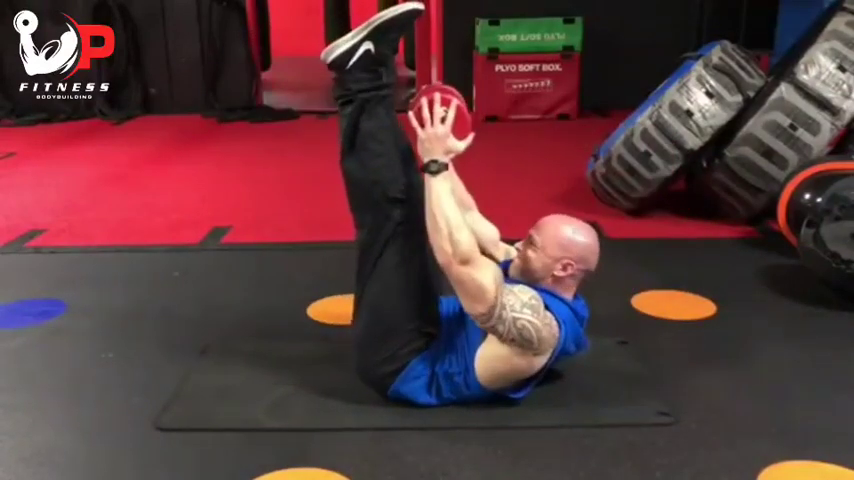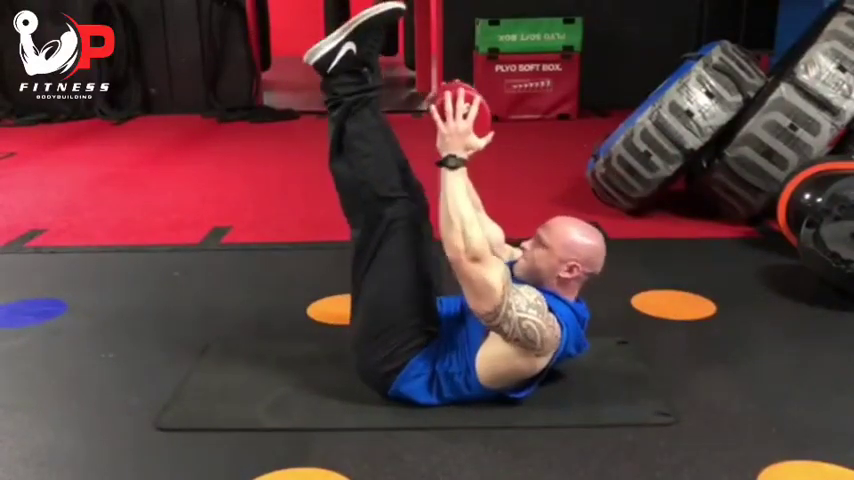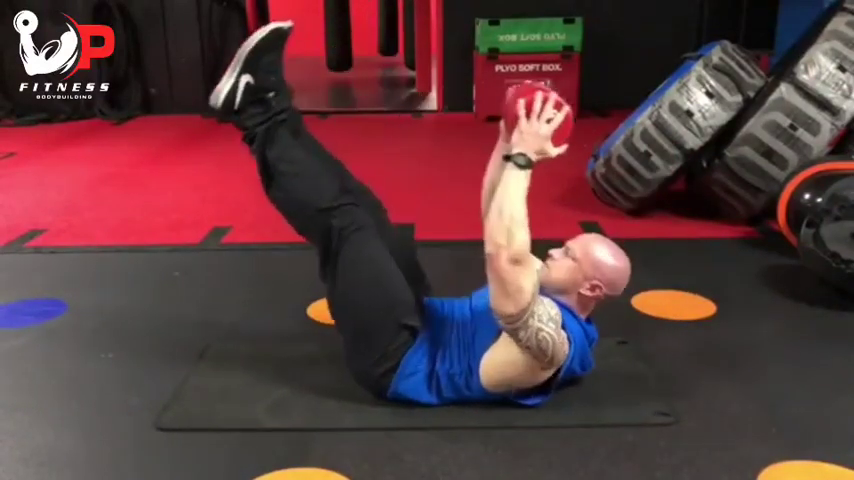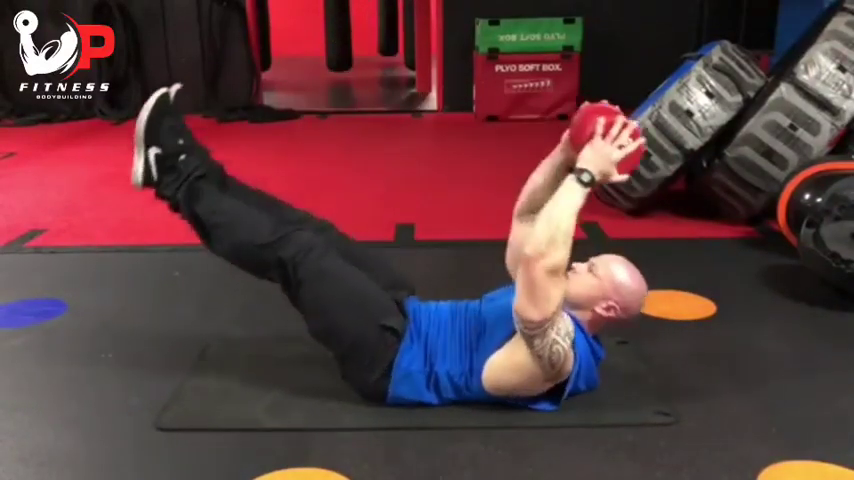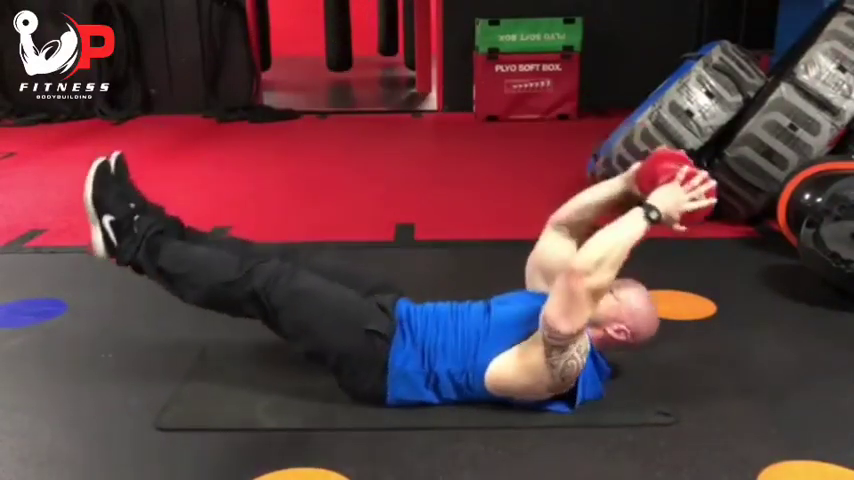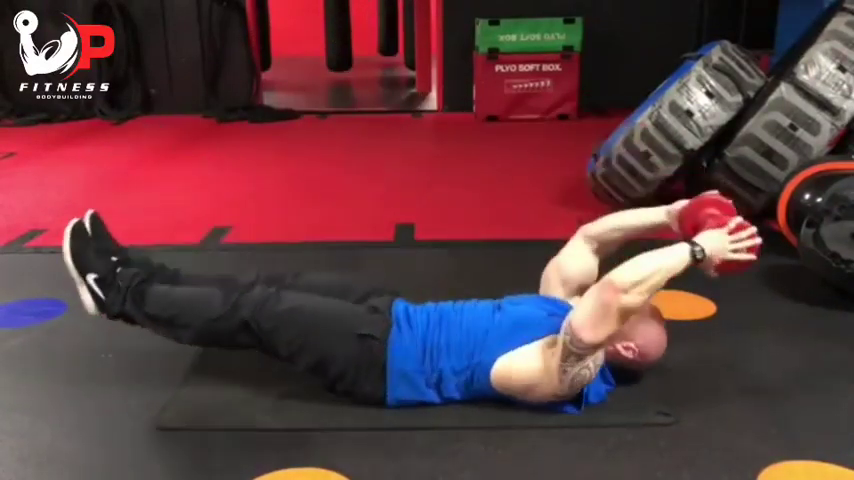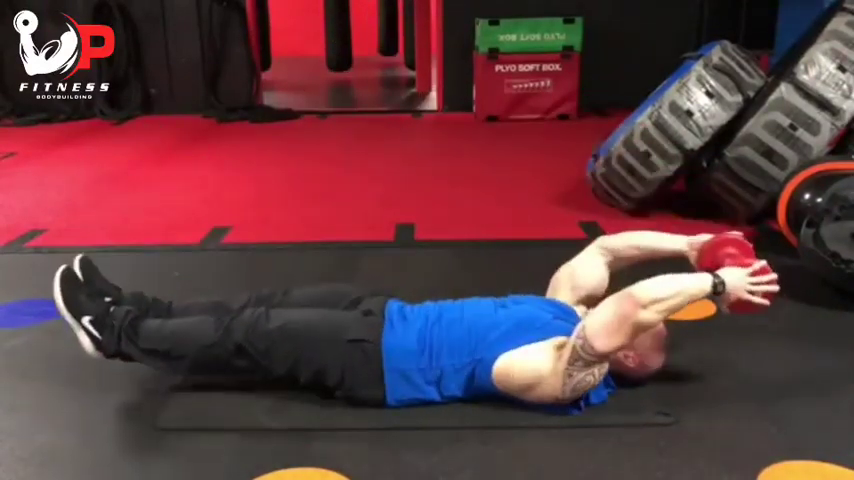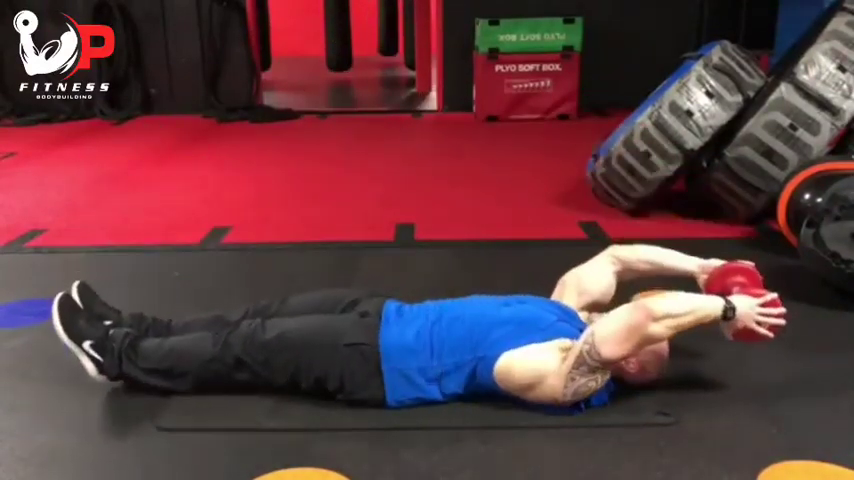
dt=0.4s
person 1, frame 1
left shoulder: (535, 325)
right shoulder: (531, 280)
left elbow: (457, 259)
right elbow: (471, 220)
left wrist: (433, 164)
right wrist: (442, 157)
left hip: (401, 364)
left knee: (397, 215)
right knee: (410, 208)
left ankle: (366, 87)
right ankle: (365, 77)
person 1, frame 2
left shoulder: (539, 325)
right shoulder: (542, 286)
left elbow: (466, 254)
right elbow: (478, 228)
left wrist: (453, 159)
right wrist: (456, 149)
left hip: (401, 362)
right hip: (431, 330)
left knee: (389, 212)
right knee: (404, 205)
left ankle: (350, 89)
person 1, frame 3
left shoulder: (550, 338)
right shoulder: (553, 300)
left elbow: (504, 254)
right elbow: (495, 216)
left wrist: (520, 159)
right wrist: (508, 142)
left hip: (398, 358)
right hip: (422, 325)
left knee: (344, 225)
right knee: (360, 210)
left ankle: (262, 120)
right ankle: (266, 111)
person 1, frame 4
left shoulder: (557, 353)
right shoulder: (550, 310)
left elbow: (542, 260)
right elbow: (527, 219)
left wrist: (584, 176)
right wrist: (567, 154)
left hip: (392, 358)
right hip: (408, 319)
left knee: (297, 254)
right knee: (314, 236)
left ankle: (181, 183)
right ankle: (186, 174)
person 1, frame 5
left shoulder: (566, 364)
right shoulder: (557, 309)
left elbow: (583, 272)
right elbow: (562, 227)
left wrist: (650, 214)
right wrist: (628, 184)
left hip: (388, 359)
right hip: (399, 317)
left knee: (269, 287)
right knee: (285, 264)
left ankle: (136, 243)
right ankle: (150, 232)
person 1, frame 6
left shoulder: (569, 372)
right shoulder: (563, 308)
left elbow: (615, 287)
right elbow: (590, 238)
left wrist: (694, 251)
right wrist: (672, 216)
left hip: (386, 359)
right hip: (395, 317)
left knee: (259, 315)
right knee: (273, 289)
left ankle: (124, 294)
right ankle: (134, 279)
person 1, frame 7
left shoulder: (572, 375)
right shoulder: (568, 311)
left elbow: (634, 301)
right elbow: (607, 247)
left wrist: (714, 282)
right wrist: (694, 245)
left hip: (384, 363)
right hip: (390, 317)
left knee: (252, 339)
right knee: (264, 308)
left ankle: (120, 333)
right ankle: (131, 316)
person 1, frame 8
left shoulder: (573, 377)
right shoulder: (571, 313)
left elbow: (645, 315)
right elbow: (620, 256)
left wrist: (724, 307)
right wrist: (709, 270)
left hip: (383, 363)
right hip: (389, 318)
left knee: (250, 350)
right knee: (262, 319)
left ankle: (121, 354)
right ankle: (130, 336)
